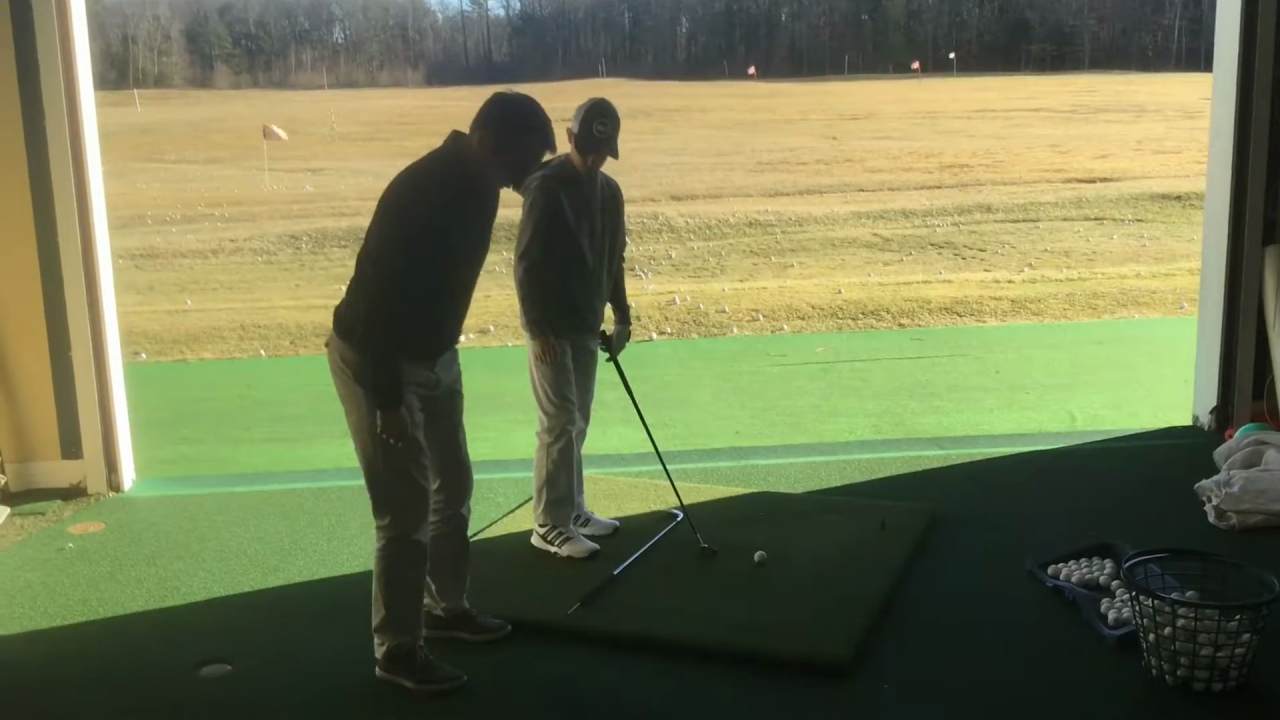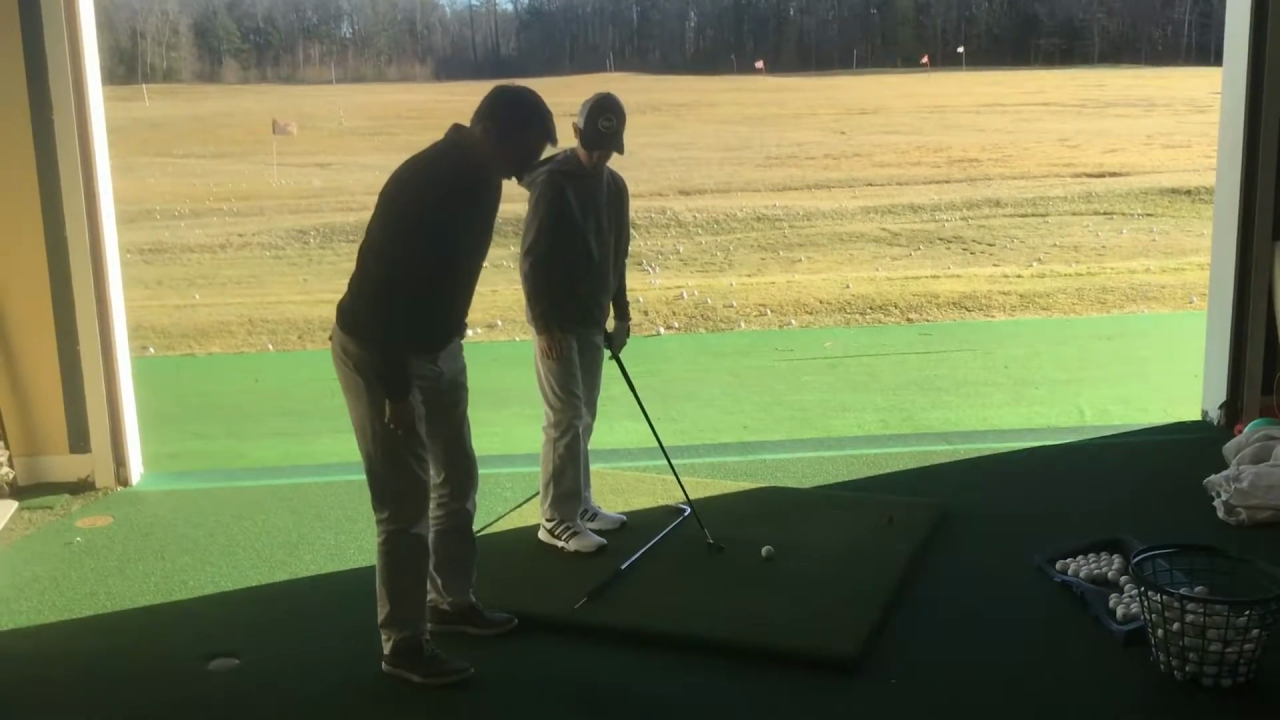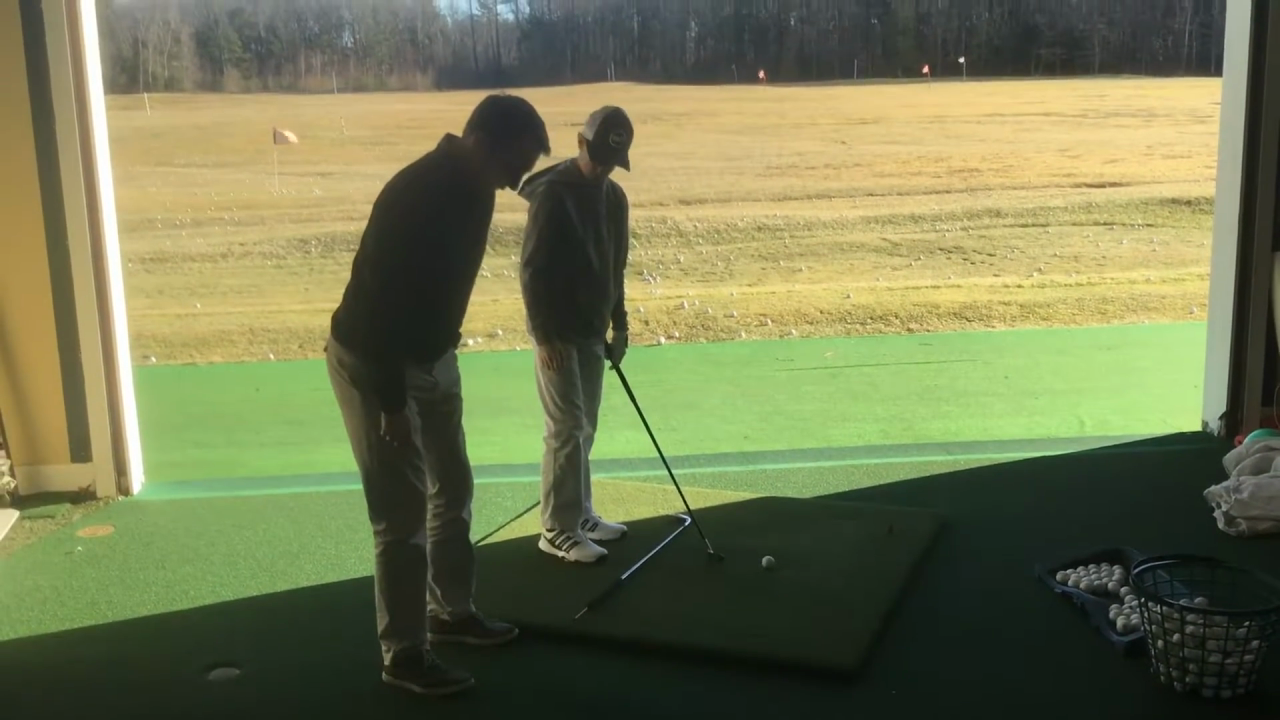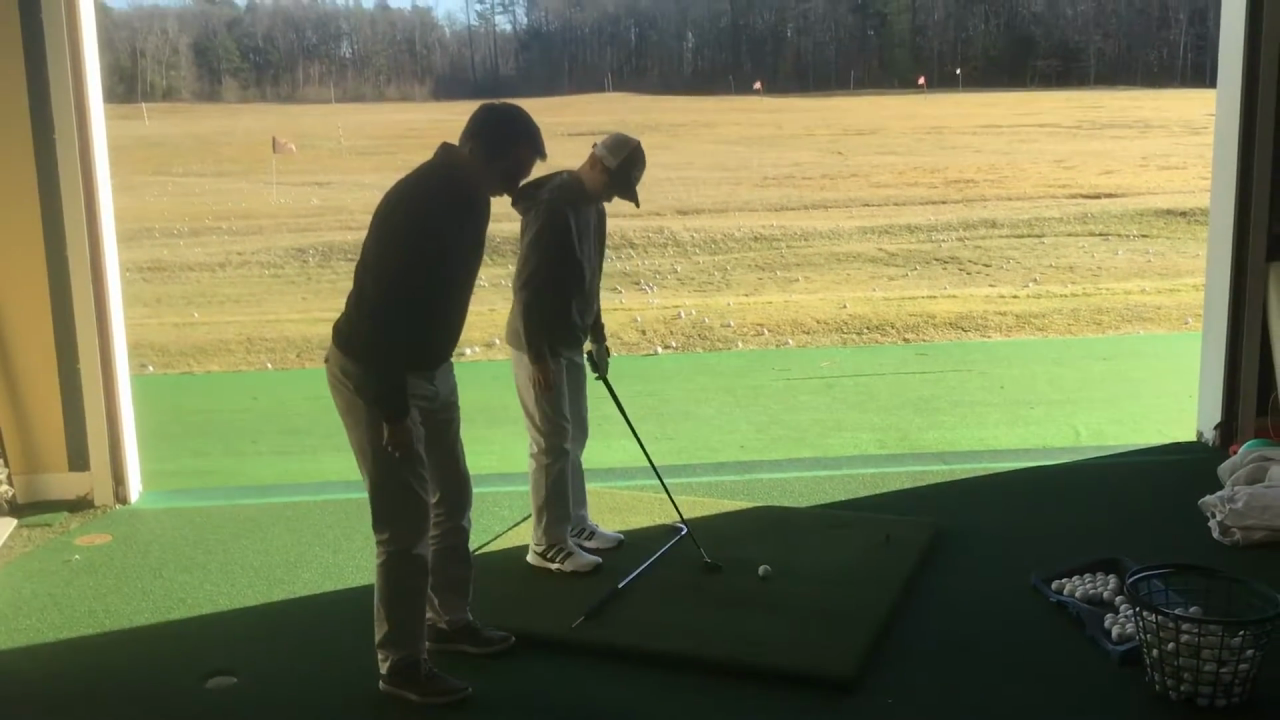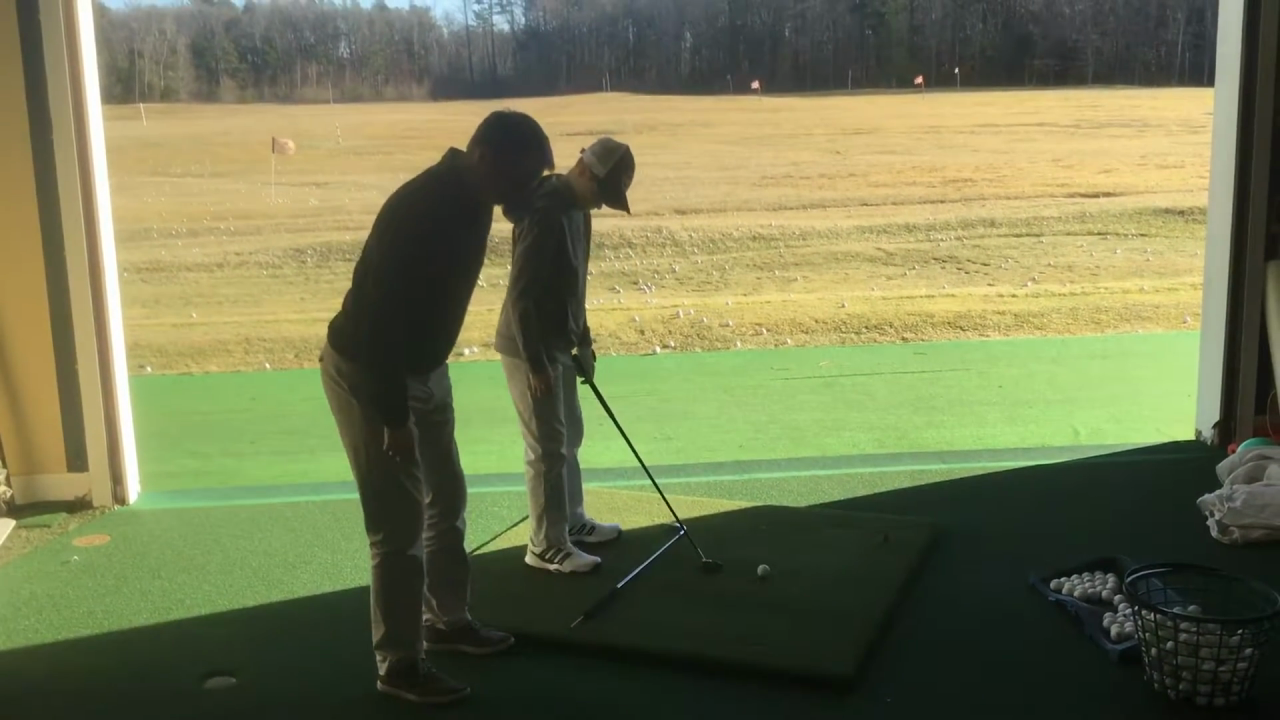
dt=0.5s
person 1, frame 1
left shoulder: (477, 188)
right shoulder: (420, 194)
right elbow: (378, 297)
right wrist: (386, 399)
left hip: (434, 354)
right hip: (376, 358)
left knee: (451, 484)
right knee: (406, 505)
left ankle: (444, 606)
right ankle: (396, 649)
person 1, frame 2
left shoulder: (480, 181)
right shoulder: (421, 186)
right elbow: (381, 290)
right wrist: (395, 389)
left hip: (438, 347)
right hip: (380, 351)
left knee: (456, 478)
right knee: (405, 498)
left ankle: (451, 600)
right ankle: (403, 643)
person 1, frame 3
left shoulder: (472, 191)
right shoulder: (414, 197)
right elbow: (378, 303)
right wrist: (392, 403)
left hip: (433, 358)
right hip: (374, 363)
left knee: (451, 489)
right knee: (403, 510)
left ankle: (451, 611)
right ankle: (403, 653)
person 1, frame 4
left shoulder: (469, 199)
right shoulder: (416, 205)
right elbow: (381, 313)
right wrist: (394, 411)
left hip: (429, 367)
right hip: (375, 371)
left knee: (451, 497)
right knee: (407, 519)
left ankle: (448, 620)
right ankle: (400, 662)
person 1, frame 5
left shoulder: (471, 203)
right shoulder: (421, 210)
right elbow: (382, 319)
right wrist: (393, 417)
left hip: (422, 368)
right hip: (368, 372)
left knee: (445, 498)
right knee: (400, 519)
left ankle: (446, 619)
right ankle: (398, 662)
person 2, frame 1
left shoulder: (609, 191)
right shoulder: (545, 189)
right elbow: (526, 264)
left wrist: (621, 315)
right wrist: (536, 329)
left hip: (586, 324)
right hip: (551, 326)
left knee: (577, 422)
right knee: (558, 424)
left ankle: (573, 510)
right ankle: (550, 525)
person 2, frame 2
left shoulder: (615, 186)
right shoulder: (552, 184)
right elbow: (533, 260)
left wrist: (620, 313)
right wrist: (543, 325)
left hip: (592, 320)
right hip: (558, 321)
left knee: (584, 417)
right knee: (566, 418)
left ankle: (579, 504)
right ankle: (557, 519)
person 2, frame 3
left shoulder: (614, 196)
right shoulder: (552, 194)
right elbow: (533, 270)
left wrist: (618, 324)
right wrist: (544, 336)
left hip: (592, 330)
right hip: (558, 333)
left knee: (584, 428)
right knee: (566, 429)
left ankle: (579, 515)
right ankle: (557, 530)
person 2, frame 4
left shoulder: (593, 209)
right shoulder: (550, 208)
right elbow: (527, 287)
left wrist: (597, 337)
right wrist: (538, 355)
left hip: (569, 341)
right hip: (541, 346)
left knee: (574, 436)
right knee: (553, 442)
left ankle: (574, 525)
right ankle: (548, 543)
person 2, frame 5
left shoulder: (576, 210)
right shoulder: (544, 216)
right elbow: (522, 295)
left wrist: (583, 340)
right wrist: (536, 363)
left hip: (558, 345)
right hip: (531, 350)
left knee: (568, 435)
right knee: (547, 446)
left ankle: (572, 521)
right ankle: (547, 545)
